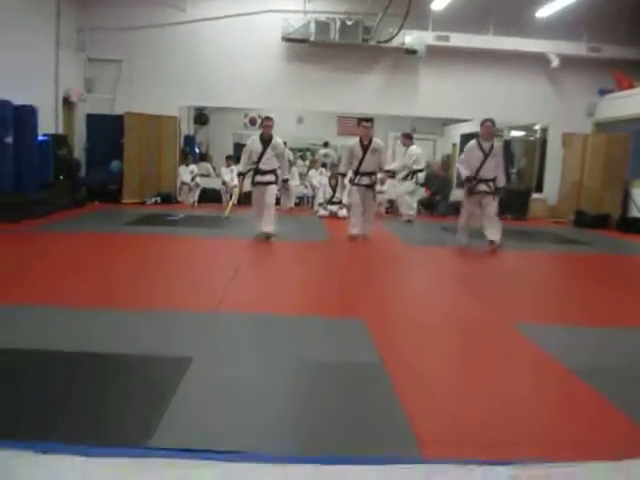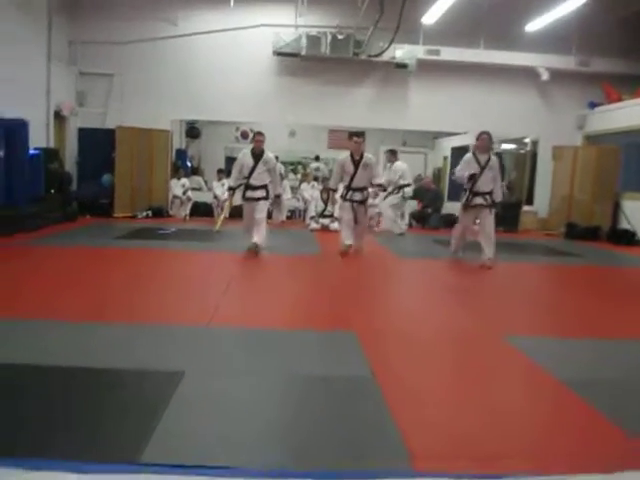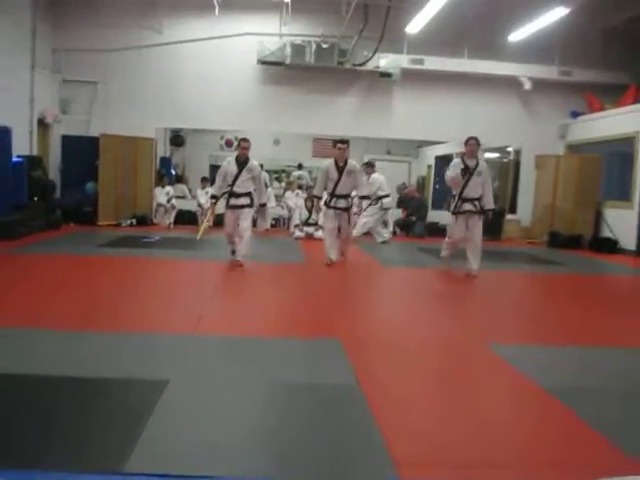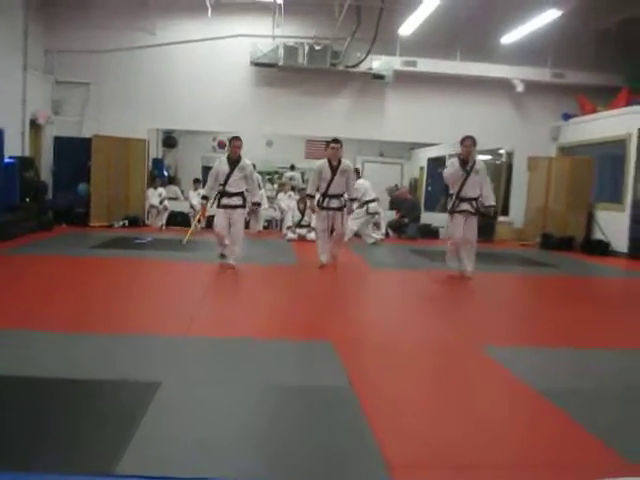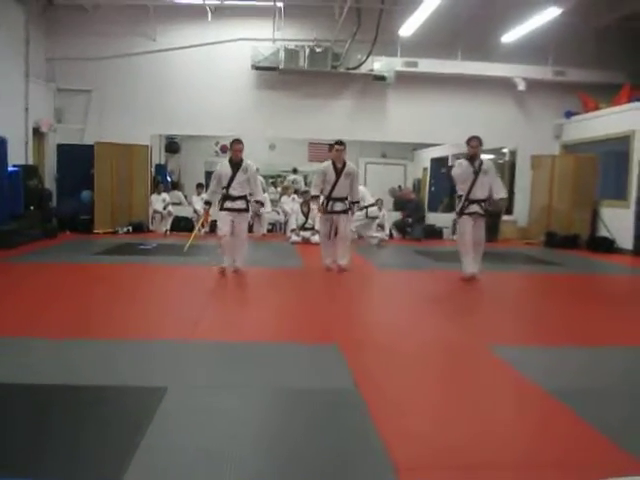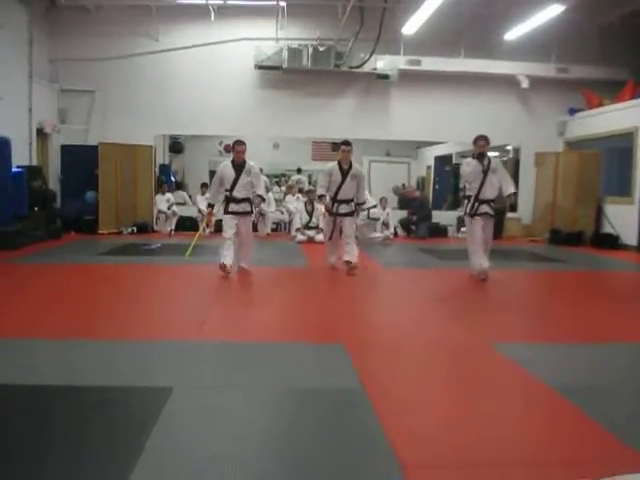
dt=0.1s
person 1, frame 1
left shoulder: (497, 148)
right shoulder: (472, 145)
left elbow: (499, 167)
right elbow: (461, 162)
left wrist: (499, 185)
right wrist: (466, 176)
left hip: (490, 186)
right hip: (473, 185)
left knee: (490, 214)
right knee: (467, 214)
left ankle: (494, 240)
right ankle: (462, 239)
person 1, frame 2
left shoulder: (494, 161)
right shoulder: (468, 158)
left elbow: (497, 181)
right elbow: (458, 173)
left wrist: (497, 199)
right wrist: (468, 175)
left hip: (487, 200)
right hip: (470, 198)
left knee: (488, 230)
right knee: (463, 228)
left ankle: (488, 258)
right ankle: (455, 249)
person 1, frame 3
left shoulder: (483, 166)
right shoulder: (457, 163)
left elbow: (487, 187)
right elbow: (449, 180)
left wrist: (488, 206)
right wrist: (461, 173)
left hip: (476, 206)
right hip: (460, 205)
left knee: (475, 238)
right knee: (456, 236)
left ankle: (472, 267)
right ankle: (447, 252)
person 1, frame 4
left shoulder: (480, 165)
right shoulder: (454, 162)
left elbow: (486, 186)
right elbow: (448, 178)
left wrist: (489, 204)
right wrist: (460, 165)
left hip: (472, 205)
right hip: (456, 204)
left knee: (470, 239)
right knee: (456, 237)
left ankle: (466, 268)
right ankle: (453, 264)
person 1, frame 5
left shoulder: (488, 165)
right shoulder: (460, 163)
left elbow: (495, 183)
right elbow: (458, 178)
left wrist: (501, 197)
right wrist: (468, 163)
left hip: (480, 207)
right hip: (464, 206)
left knee: (478, 241)
right knee: (466, 240)
left ankle: (473, 269)
right ankle: (469, 270)
person 1, frame 6
left shoulder: (496, 164)
right shoulder: (468, 162)
left elbow: (505, 180)
right elbow: (467, 177)
left wrist: (510, 193)
right wrist: (477, 161)
left hip: (489, 207)
right hip: (473, 207)
left knee: (486, 241)
right knee: (475, 240)
left ankle: (479, 268)
right ankle: (481, 269)
person 2, frame 1
left shoulder: (278, 143)
right shoulder: (253, 141)
left elbow: (283, 162)
right elbow: (245, 158)
left wrist: (285, 178)
right wrist: (241, 174)
left hip: (271, 177)
right hip: (257, 176)
left knee: (269, 203)
right knee: (258, 205)
left ankle: (268, 230)
right ankle: (263, 228)
person 2, frame 2
left shoulder: (269, 158)
right shoulder: (244, 155)
left elbow: (275, 177)
right elbow: (236, 172)
left wrist: (277, 194)
right wrist: (231, 188)
left hip: (262, 192)
right hip: (248, 191)
left knee: (260, 219)
right knee: (248, 221)
left ankle: (257, 244)
right ankle: (253, 242)
person 2, frame 3
left shoulder: (254, 166)
right shoulder: (228, 163)
left elbow: (260, 185)
right elbow: (220, 180)
left wrist: (262, 203)
right wrist: (214, 197)
left hip: (246, 201)
right hip: (231, 200)
left knee: (244, 230)
right knee: (229, 229)
left ankle: (239, 257)
right ankle: (234, 247)
person 2, frame 4
left shoulder: (246, 165)
right shoulder: (220, 163)
left elbow: (253, 185)
right elbow: (211, 181)
left wrist: (255, 202)
right wrist: (205, 199)
left hip: (238, 201)
right hip: (223, 200)
left knee: (236, 232)
right knee: (219, 229)
left ankle: (231, 259)
right ankle: (225, 249)
person 2, frame 5
left shoulder: (249, 166)
right shoulder: (222, 166)
left elbow: (256, 185)
right elbow: (214, 185)
left wrist: (258, 201)
right wrist: (208, 203)
left hip: (242, 205)
right hip: (226, 204)
left knee: (241, 236)
right knee: (223, 233)
left ankle: (237, 264)
right ankle: (225, 262)
person 2, frame 6
left shoulder: (252, 168)
right shoulder: (224, 167)
left elbow: (259, 185)
right elbow: (215, 187)
left wrist: (259, 197)
right wrist: (210, 206)
left hip: (246, 207)
right hip: (230, 207)
left knee: (245, 238)
right knee: (227, 235)
left ankle: (243, 264)
right ankle: (226, 264)
person 3, frame 1
left shoulder: (379, 145)
right shoulder: (353, 145)
left elbow: (384, 161)
right elbow: (346, 162)
right wrist: (342, 178)
left hip: (371, 179)
right hip: (356, 179)
left knee: (370, 208)
right knee: (356, 205)
left ankle: (365, 232)
right ankle: (354, 232)
person 3, frame 2
left shoulder: (370, 160)
right shoulder: (343, 160)
left elbow: (376, 176)
right elbow: (336, 177)
left wrist: (377, 188)
right wrist: (332, 194)
left hip: (362, 194)
right hip: (348, 194)
left knee: (362, 223)
right knee: (346, 220)
left ankle: (358, 245)
right ankle: (347, 246)
person 3, frame 3
left shoulder: (354, 167)
right shoulder: (326, 166)
left elbow: (359, 185)
right elbow: (320, 185)
right wrist: (317, 202)
left hip: (346, 202)
right hip: (331, 202)
left knee: (346, 231)
right knee: (330, 229)
left ankle: (342, 250)
right ankle: (331, 256)
person 3, frame 4
left shoulder: (348, 166)
right shoulder: (320, 166)
left elbow: (350, 186)
right elbow: (313, 184)
left wrist: (351, 203)
right wrist: (311, 201)
left hip: (339, 202)
right hip: (324, 202)
left knee: (339, 231)
right knee: (322, 231)
left ankle: (333, 252)
right ankle: (323, 259)
person 3, frame 5
left shoulder: (352, 169)
right shoulder: (324, 168)
left elbow: (354, 189)
right elbow: (316, 186)
left wrist: (354, 205)
right wrist: (317, 202)
left hip: (343, 206)
right hip: (328, 205)
left knee: (344, 235)
right knee: (327, 236)
left ankle: (341, 262)
right ankle: (328, 262)
person 3, frame 6
left shoulder: (358, 171)
right shoulder: (330, 169)
left elbow: (360, 191)
right elbow: (322, 186)
left wrist: (359, 207)
right wrist: (324, 200)
left hip: (349, 208)
right hip: (333, 206)
left knee: (349, 236)
right knee: (332, 237)
left ankle: (350, 263)
right ankle: (333, 261)
